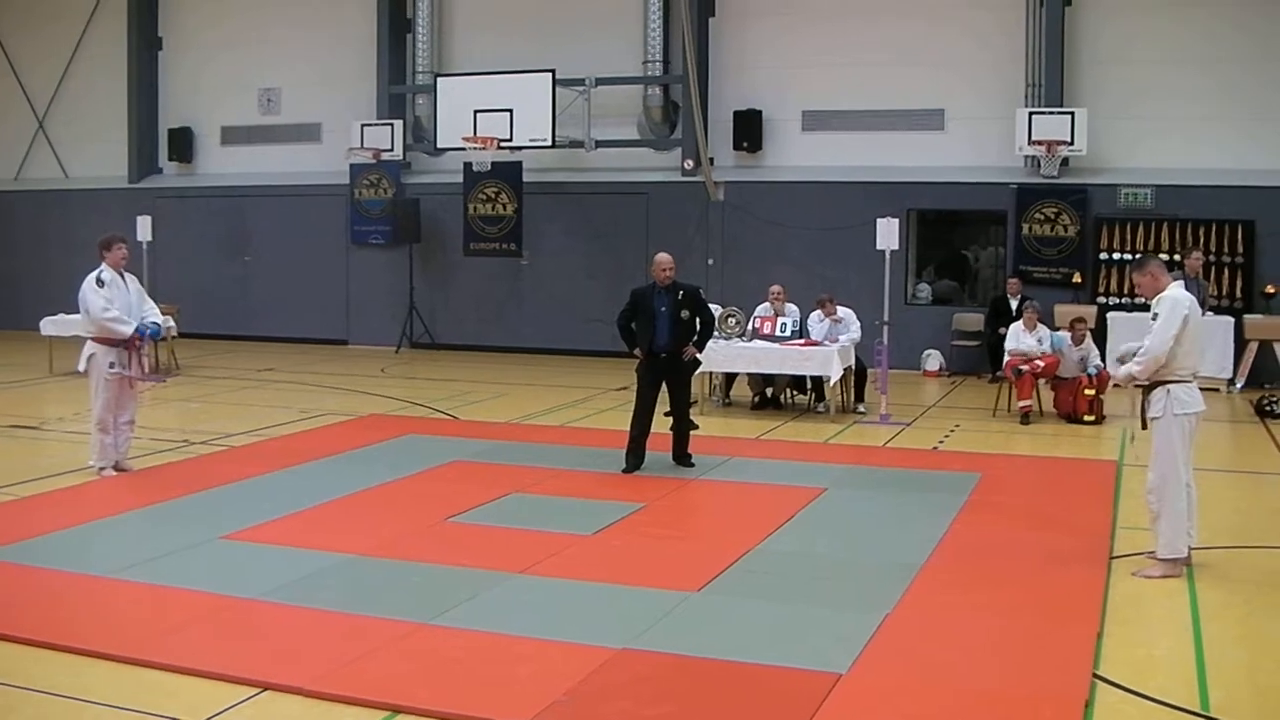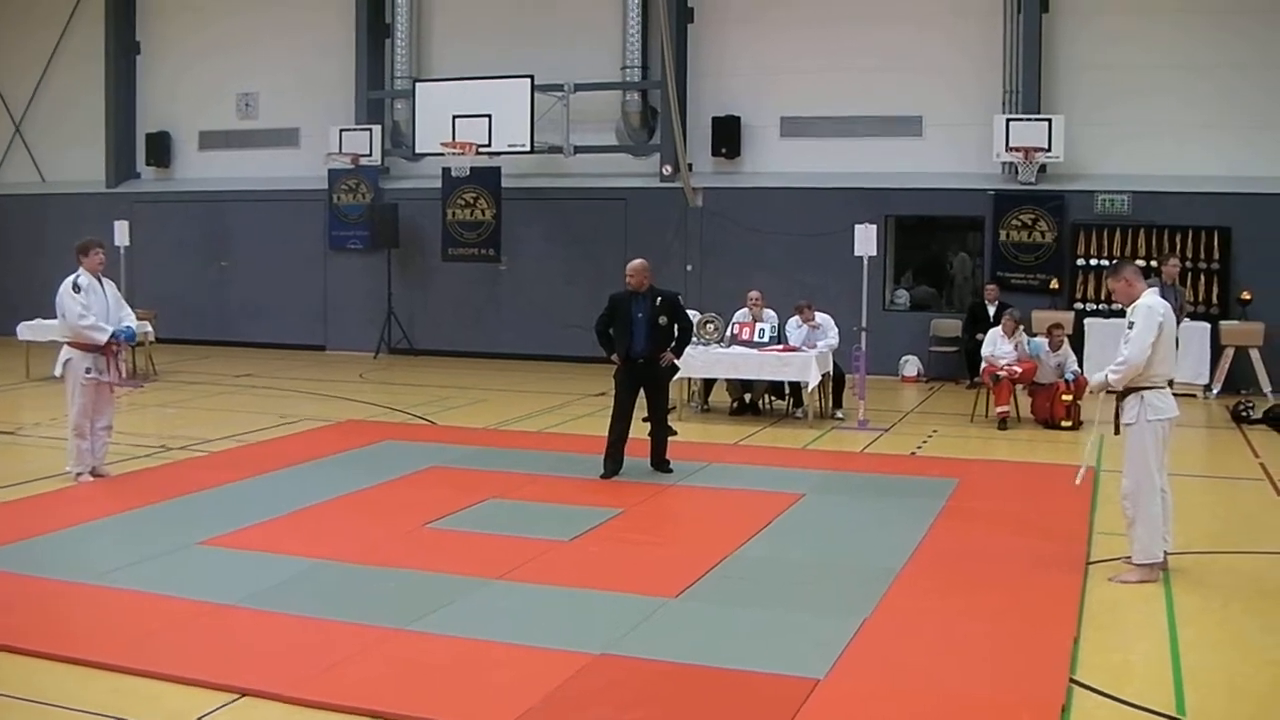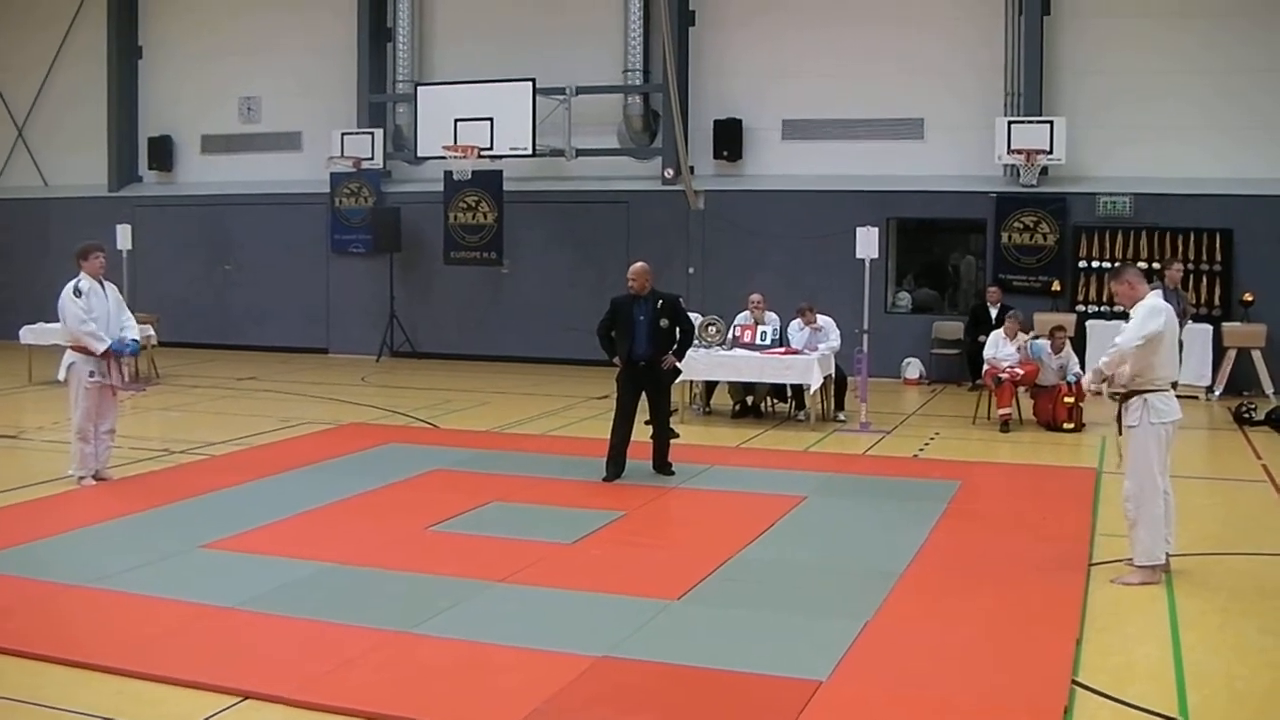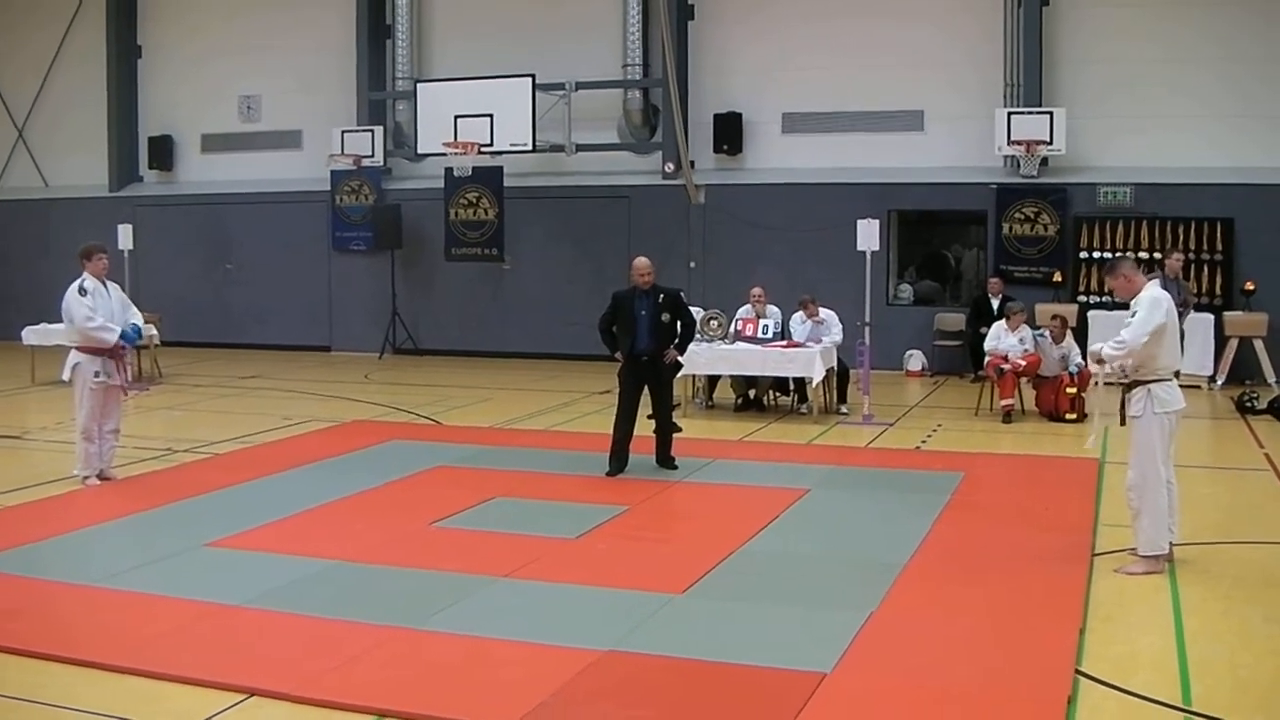
dt=0.7s
person 1, frame 1
left shoulder: (1171, 301)
right shoulder: (1182, 299)
left elbow: (1156, 351)
left wrist: (1128, 373)
right wrist: (1136, 352)
left hip: (1172, 399)
right hip: (1179, 395)
left knee: (1165, 479)
right knee: (1178, 475)
left ankle: (1171, 558)
right ankle: (1180, 546)
person 1, frame 2
left shoulder: (1145, 308)
right shoulder: (1156, 306)
left elbow: (1134, 359)
left wrist: (1104, 380)
right wrist: (1113, 379)
left hip: (1146, 405)
right hip: (1153, 400)
left knee: (1140, 485)
right knee: (1154, 481)
left ankle: (1147, 564)
right ankle: (1156, 551)
person 1, frame 3
left shoulder: (1149, 309)
right shoulder: (1158, 308)
left elbow: (1124, 347)
left wrist: (1101, 370)
right wrist: (1117, 375)
left hip: (1149, 407)
right hip: (1156, 403)
left knee: (1142, 486)
right knee: (1156, 483)
left ankle: (1148, 565)
right ankle: (1158, 553)
person 1, frame 4
left shoulder: (1149, 300)
right shoulder: (1157, 298)
left elbow: (1130, 342)
left wrist: (1100, 350)
right wrist: (1128, 364)
left hip: (1152, 398)
right hip: (1158, 393)
left knee: (1145, 477)
right knee: (1159, 473)
left ankle: (1152, 555)
right ankle: (1161, 543)
person 2, frame 1
left shoulder: (131, 281)
right shoulder: (96, 280)
left elbow: (147, 307)
right elbow: (103, 314)
left wrist: (153, 324)
right wrist: (135, 329)
left hip: (126, 353)
right hip: (104, 352)
left knee: (126, 410)
right knee: (104, 411)
left ankle: (119, 458)
right ankle: (103, 462)
person 2, frame 2
left shoulder: (108, 285)
right shoulder: (74, 285)
left elbow: (125, 313)
right elbow: (79, 321)
left wrist: (127, 330)
right wrist: (111, 334)
left hip: (104, 357)
right hip: (81, 358)
left knee: (103, 415)
right knee: (81, 416)
left ankle: (97, 463)
right ankle: (80, 467)
person 2, frame 3
left shoulder: (110, 289)
right shoulder: (75, 289)
left elbow: (125, 318)
right elbow: (79, 325)
left wrist: (131, 340)
right wrist: (108, 345)
left hip: (107, 362)
right hip: (84, 361)
left knee: (107, 418)
right knee: (84, 419)
left ankle: (100, 466)
right ankle: (83, 471)
person 2, frame 4
left shoulder: (113, 289)
right shoulder: (79, 290)
left elbow: (131, 312)
right elbow: (87, 323)
left wrist: (134, 328)
right wrist: (120, 333)
left hip: (112, 361)
right hip: (88, 361)
left knee: (111, 418)
right knee: (88, 419)
left ankle: (103, 466)
right ankle: (87, 471)
person 3, frame 1
left shoulder: (690, 293)
right shoulder: (640, 295)
left elbow: (708, 320)
right elbow: (622, 321)
left wrist: (698, 346)
right wrist: (634, 346)
left hip: (679, 360)
right hip: (650, 361)
left knee: (681, 411)
right knee: (642, 412)
left ankle: (681, 455)
right ankle: (634, 458)
person 3, frame 2
left shoulder: (668, 299)
right shoulder: (617, 300)
left elbow: (686, 326)
right elbow: (600, 327)
left wrist: (675, 352)
right wrist: (611, 352)
left hip: (656, 366)
right hip: (628, 366)
left knee: (659, 417)
right knee: (620, 417)
left ankle: (659, 461)
right ankle: (612, 464)
person 3, frame 3
left shoulder: (669, 302)
right shoulder: (619, 303)
left elbow: (688, 329)
right elbow: (603, 330)
left wrist: (677, 355)
right wrist: (613, 355)
left hip: (658, 369)
right hip: (630, 369)
left knee: (661, 419)
right knee: (622, 419)
left ankle: (661, 463)
right ankle: (614, 466)
person 3, frame 4
left shoulder: (670, 296)
right shoulder: (620, 298)
left elbow: (689, 323)
right elbow: (604, 325)
left wrist: (679, 348)
right wrist: (615, 350)
left hip: (660, 363)
right hip: (632, 364)
left knee: (664, 414)
right knee: (625, 414)
left ankle: (664, 457)
right ankle: (618, 461)
